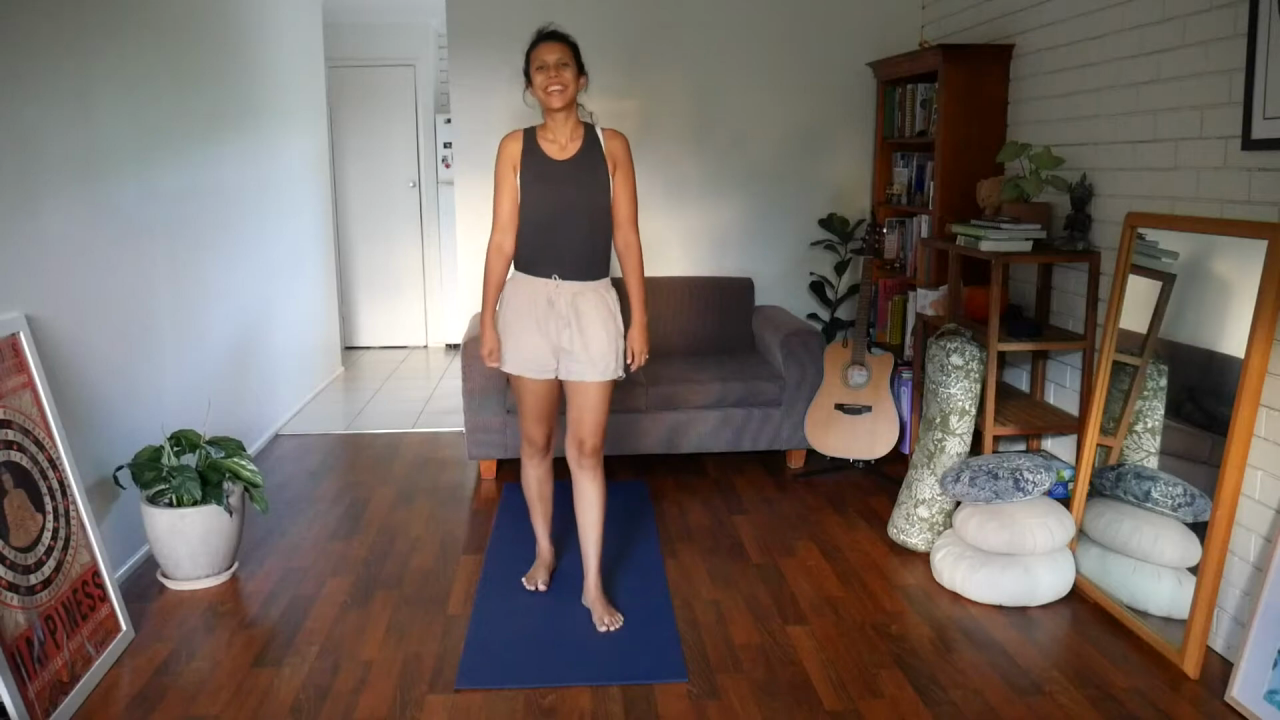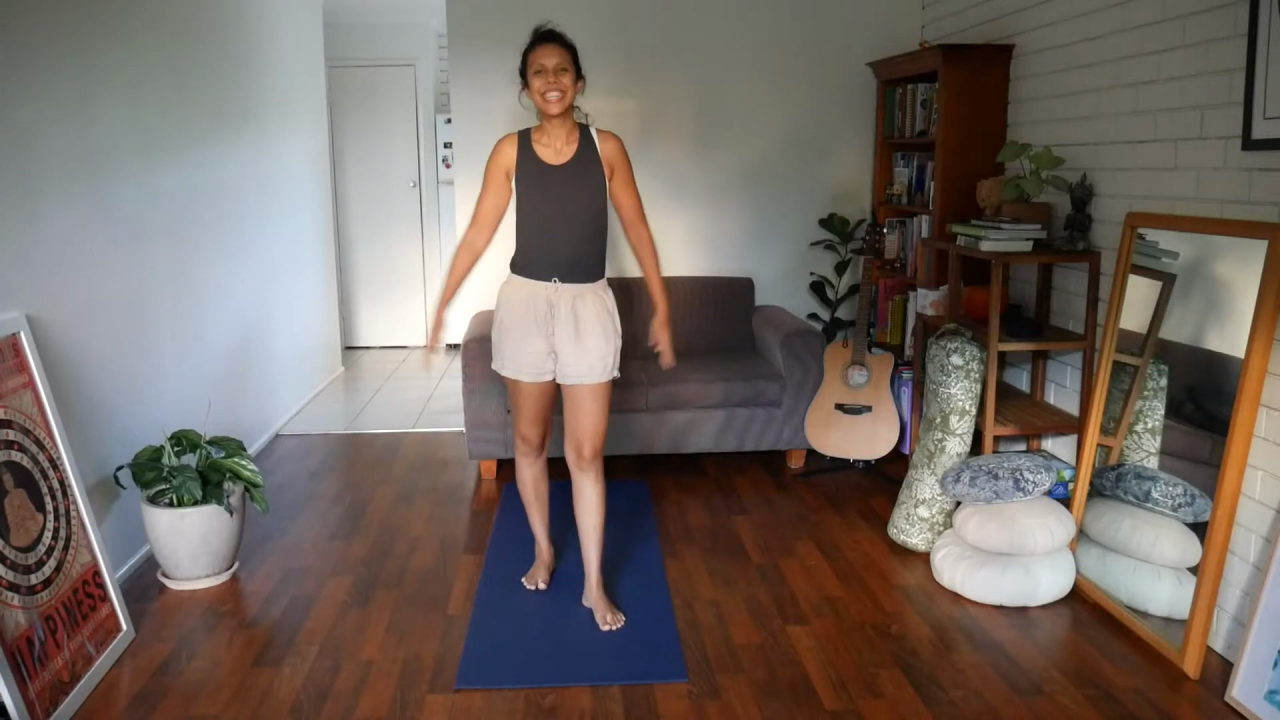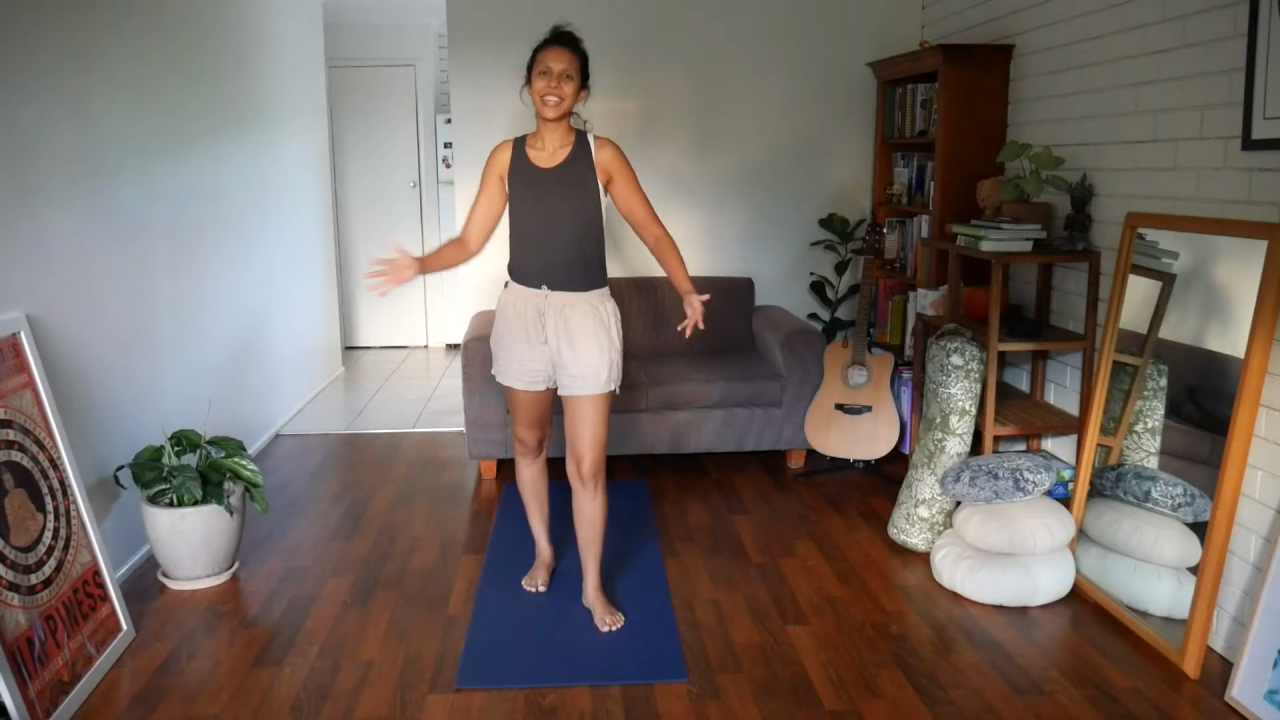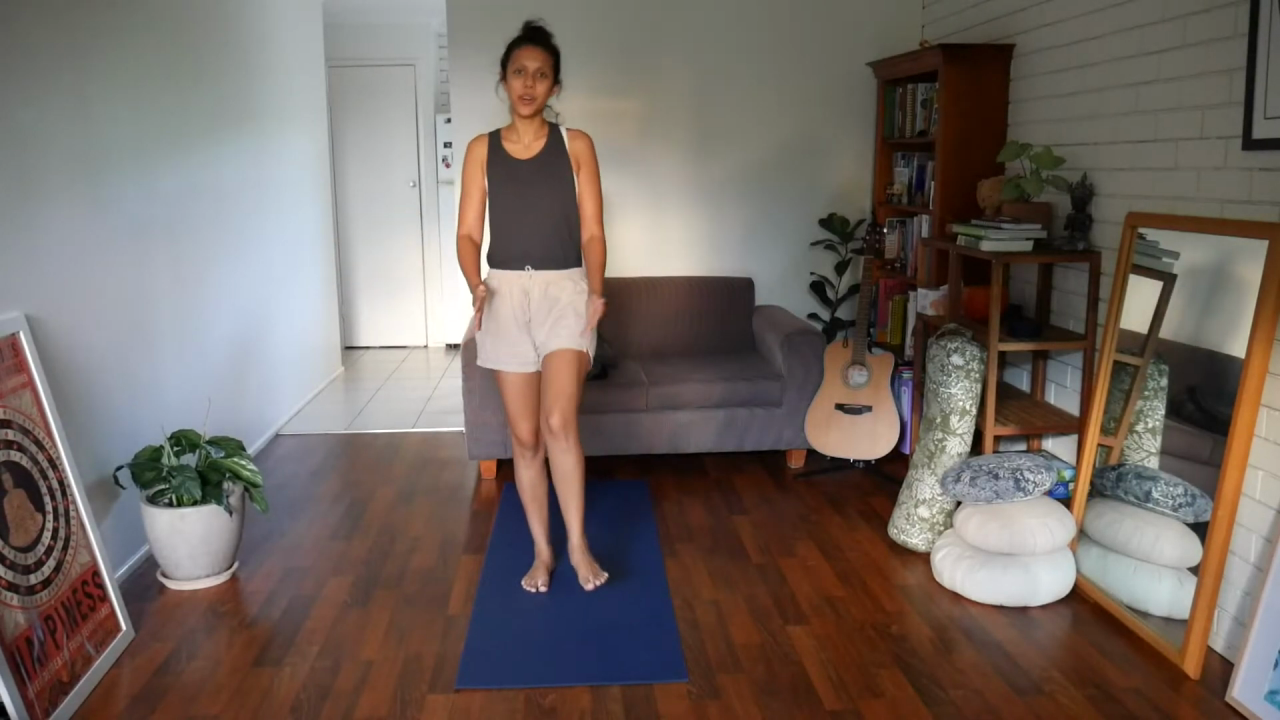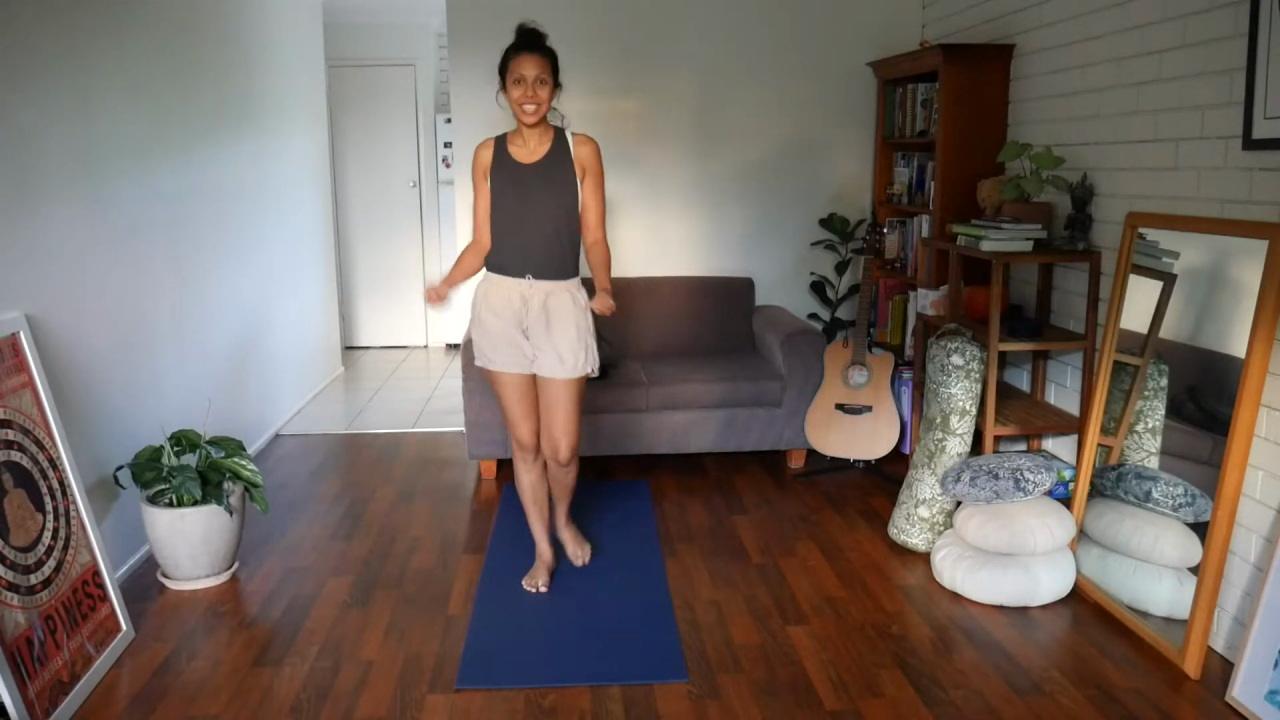
dt=1s
person 1, frame 1
left shoulder: (611, 145)
right shoulder: (514, 147)
left elbow: (627, 236)
right elbow: (502, 238)
left wrist: (639, 319)
right wrist: (488, 318)
left hip: (592, 304)
right hip: (529, 302)
left knee: (586, 451)
right knee: (535, 441)
left ankle: (593, 584)
right ankle: (544, 551)
person 1, frame 2
left shoulder: (606, 147)
right shoulder: (509, 151)
left elbow: (637, 230)
right elbow: (478, 234)
left wrist: (660, 310)
right wrist: (441, 309)
left hip: (588, 306)
right hip: (525, 303)
left knee: (586, 452)
right knee: (530, 440)
left ankle: (594, 583)
right ankle: (543, 549)
person 1, frame 3
left shoulder: (603, 154)
right shoulder: (505, 157)
left elbow: (651, 230)
right elbow: (470, 240)
left wrist: (687, 291)
right wrist: (418, 264)
left hip: (586, 314)
right hip: (522, 313)
left knee: (586, 467)
right knee: (528, 444)
left ankle: (593, 586)
right ankle: (544, 552)
person 1, frame 4
left shoulder: (576, 145)
right shoulder: (481, 150)
left elbow: (592, 232)
right elbow: (468, 233)
left wrist: (595, 288)
right wrist: (476, 284)
left hip: (565, 292)
right hip: (506, 296)
left knee: (559, 423)
right knee: (525, 436)
left ankle: (578, 544)
right ankle: (542, 550)
person 1, frame 5
left shoulder: (582, 150)
right shoulder: (487, 154)
left elbow: (594, 235)
right elbow: (483, 240)
left wrist: (603, 289)
right wrist: (446, 283)
left hip: (561, 303)
right hip: (500, 303)
left knee: (562, 447)
right knee: (526, 440)
left ankle: (562, 519)
right ankle: (542, 550)
